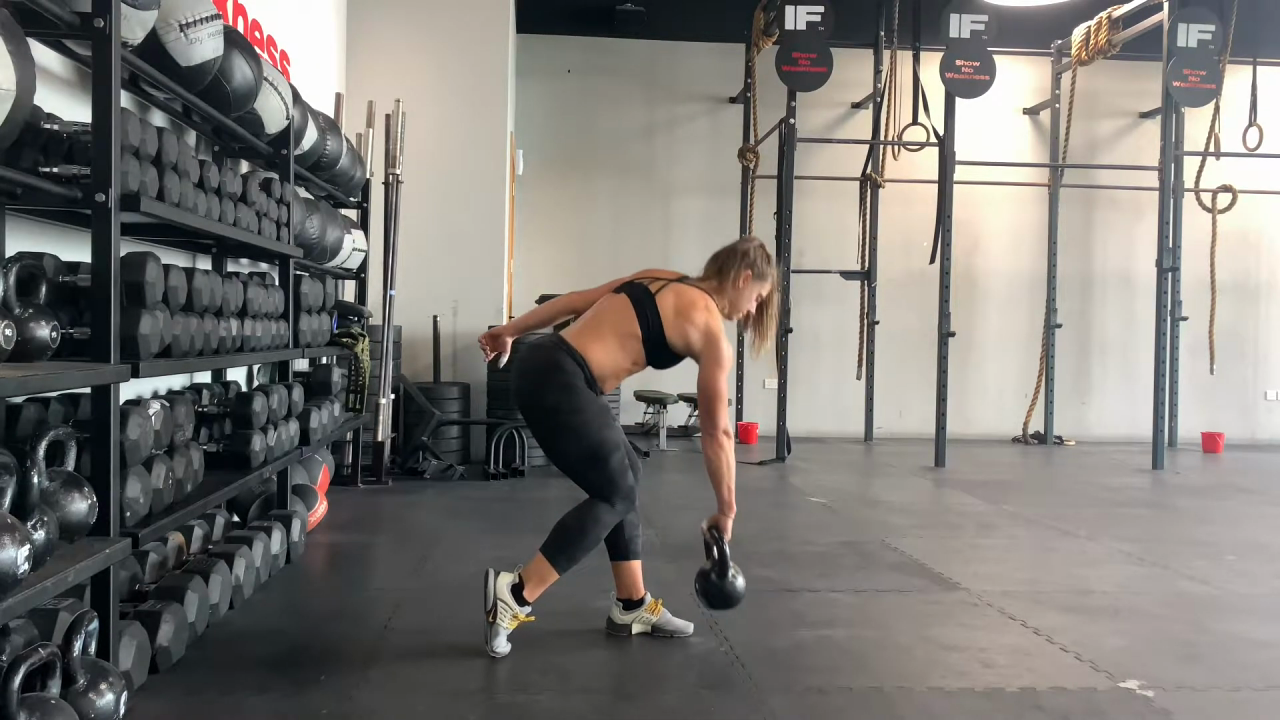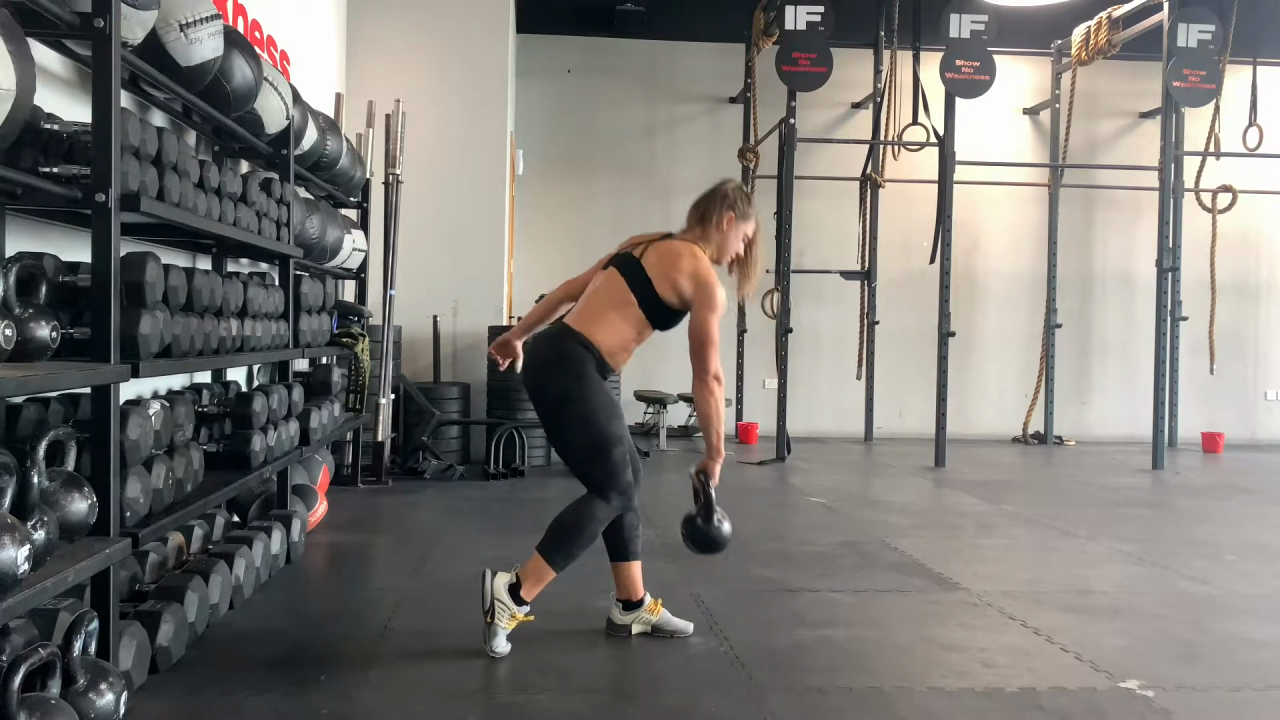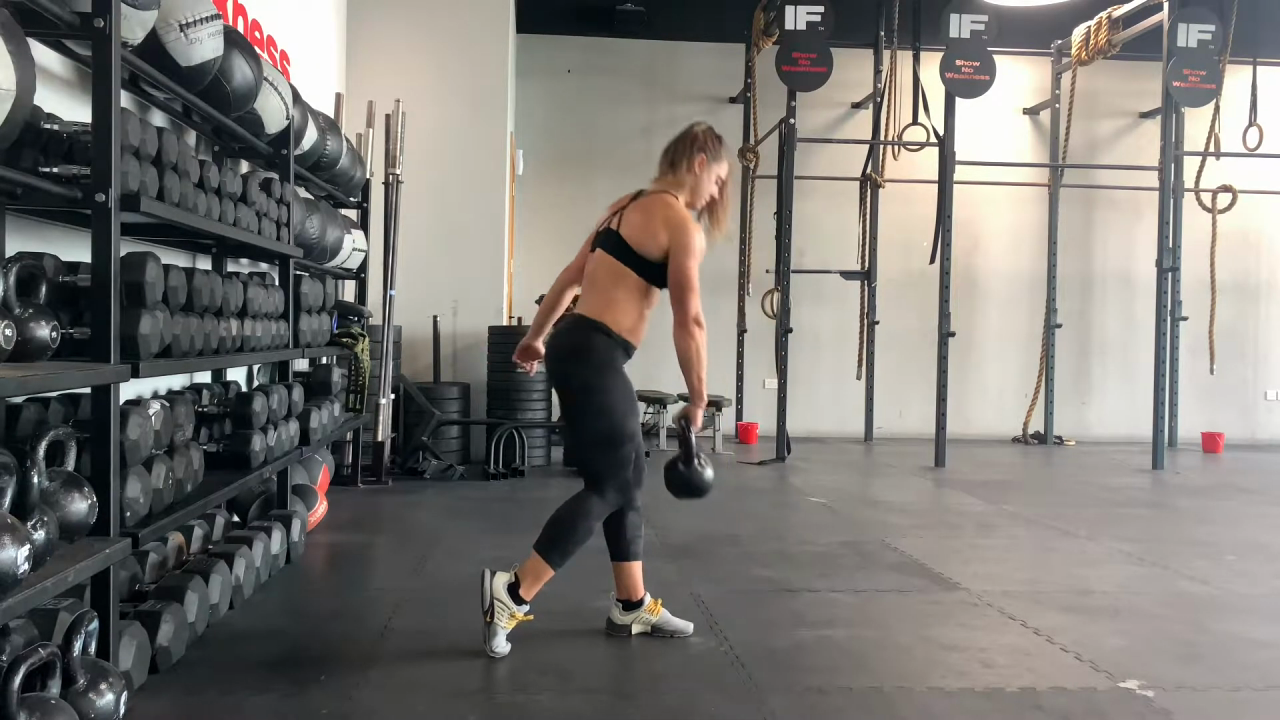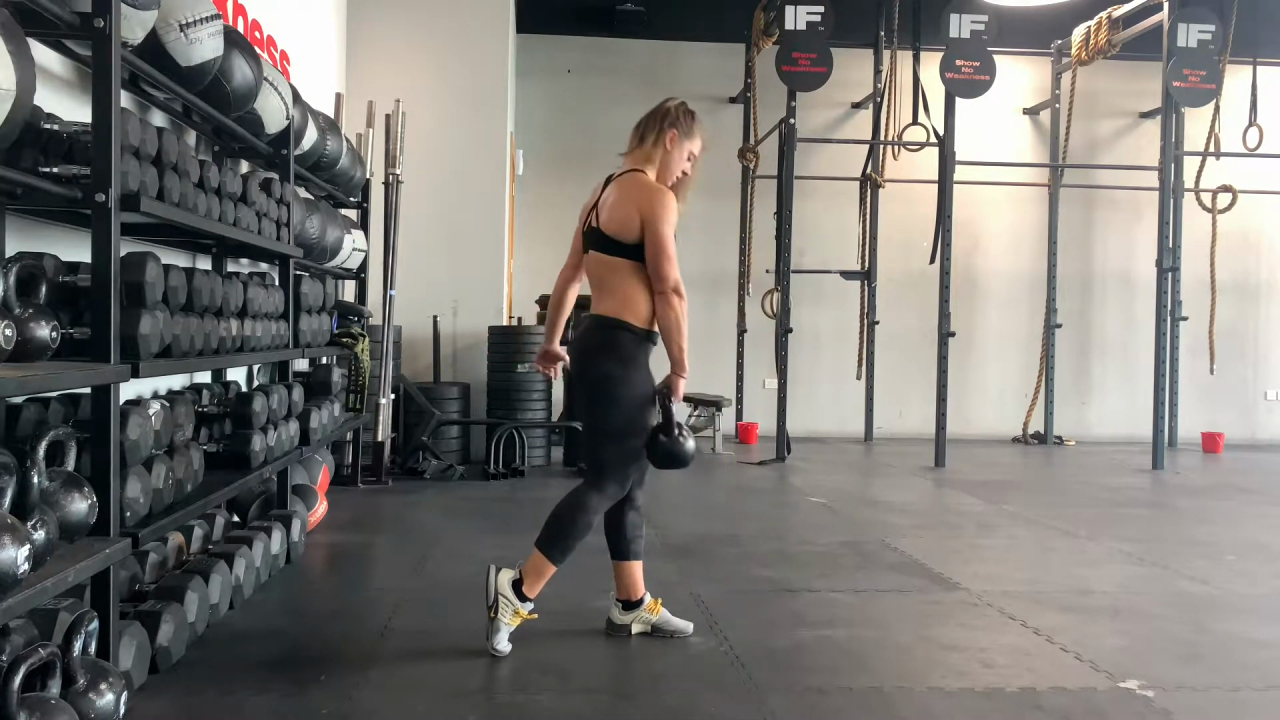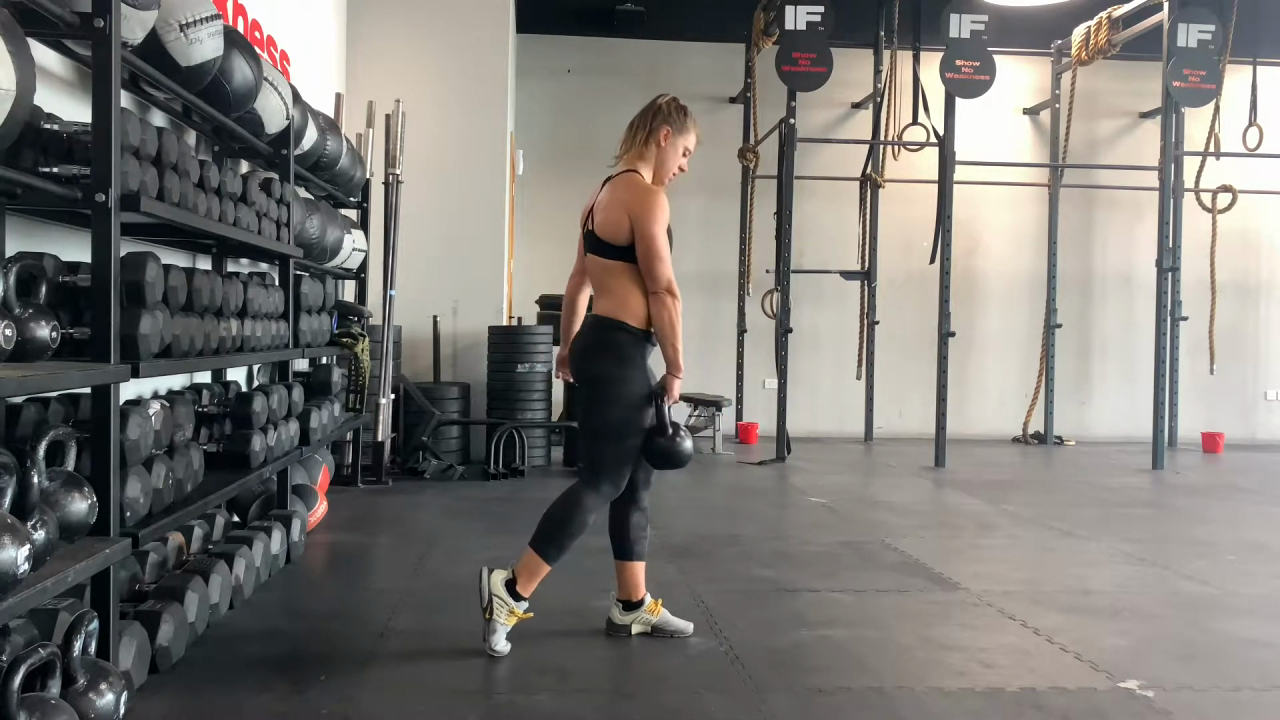
dt=0.2s
person 1, frame 1
left shoulder: (661, 281)
right shoulder: (710, 330)
left elbow: (576, 301)
right elbow: (716, 433)
left wrist: (510, 331)
right wrist: (726, 510)
left hip: (543, 364)
right hip: (556, 381)
left knee: (623, 478)
right knee: (613, 495)
left ankle: (631, 606)
right ankle: (514, 594)
person 1, frame 2
left shoulder: (648, 243)
right shoulder: (702, 278)
left elbow: (574, 287)
right elbow: (708, 378)
left wrist: (518, 334)
right wrist: (715, 456)
left hip: (552, 354)
right hip: (571, 370)
left knee: (624, 479)
right knee: (610, 491)
left ankle: (631, 607)
right ankle: (511, 595)
person 1, frame 3
left shoulder: (626, 205)
right shoulder: (681, 224)
left elbow: (572, 275)
right elbow: (689, 321)
left wrist: (537, 335)
right wrist: (698, 400)
left hip: (575, 346)
right hip: (597, 357)
left knee: (627, 477)
right knee: (608, 487)
left ankle: (631, 606)
right ankle: (511, 596)
person 1, frame 4
left shoulder: (605, 191)
right shoulder: (654, 197)
left elbow: (570, 276)
right elbow: (669, 291)
left wrist: (553, 340)
right wrist: (680, 370)
left hip: (600, 345)
right hip: (620, 352)
left knee: (628, 479)
right knee: (608, 482)
left ankle: (631, 605)
right ankle: (515, 592)
person 1, frame 5
left shoulder: (606, 192)
right shoulder: (646, 197)
left elbow: (579, 281)
right elbow: (662, 291)
left wrist: (568, 346)
right wrist: (675, 369)
left hip: (600, 346)
right hip: (618, 353)
left knee: (633, 480)
right knee: (602, 482)
left ankle: (631, 606)
right ankle: (510, 591)
